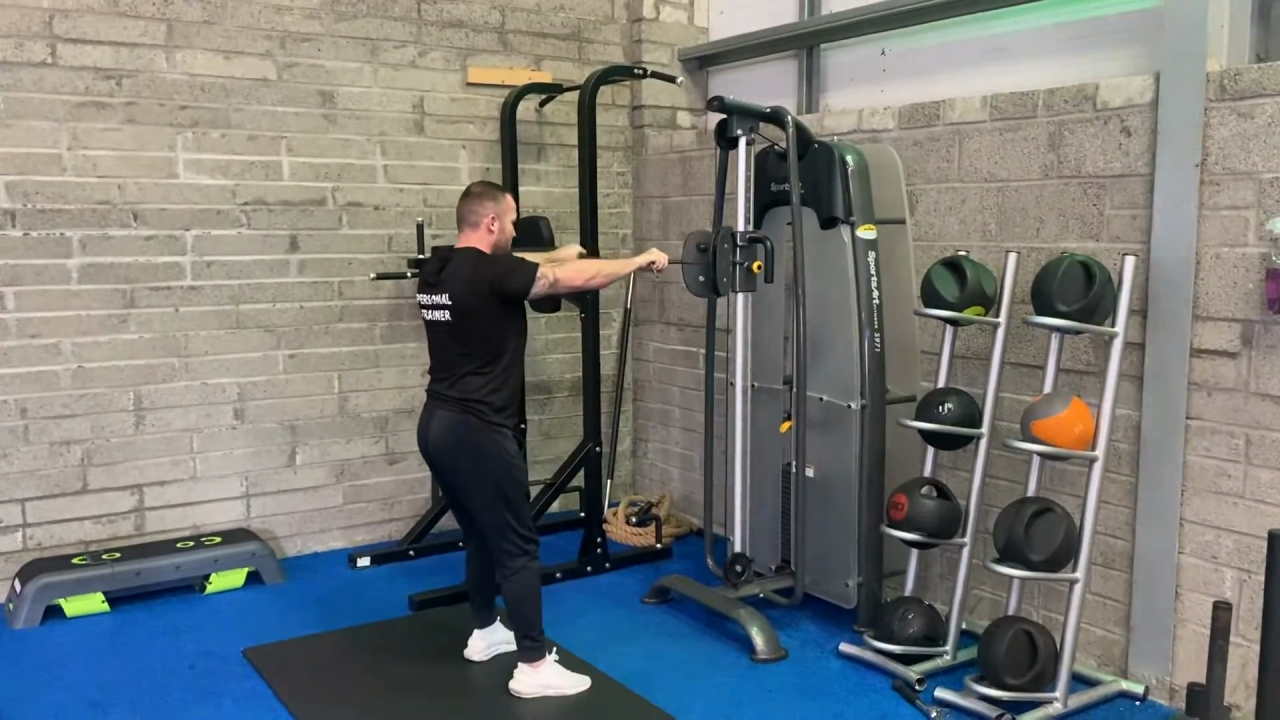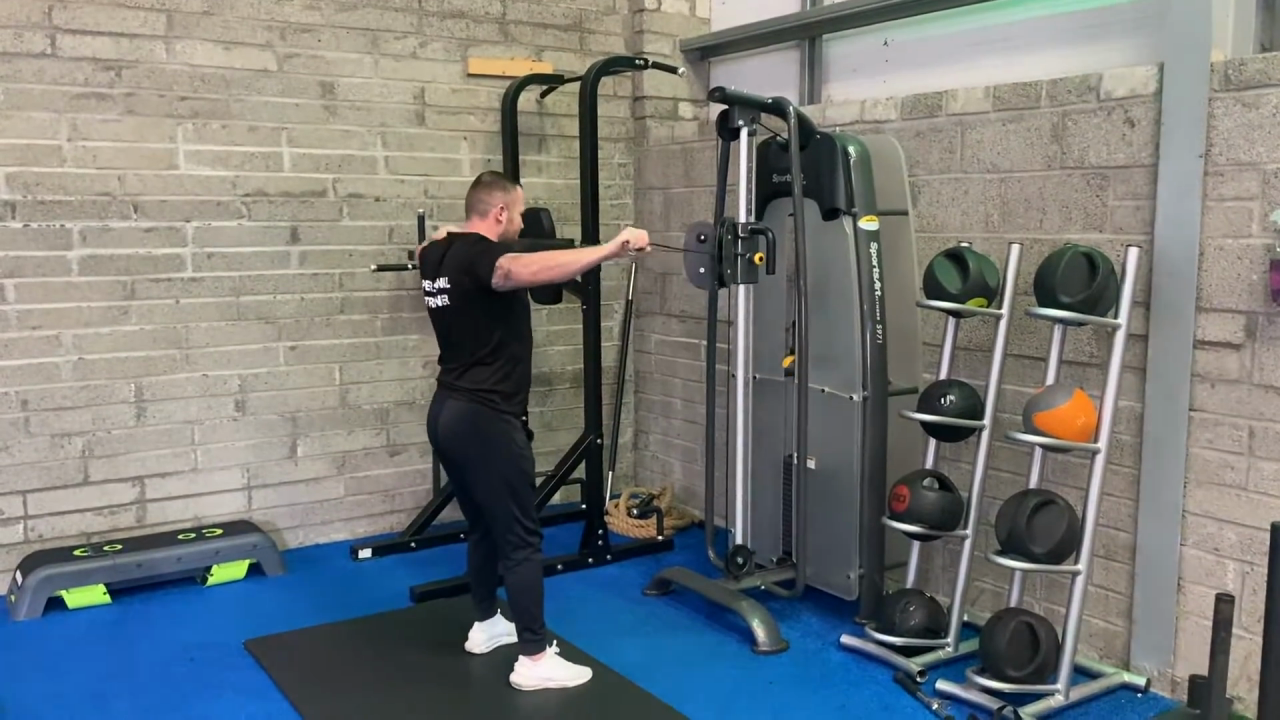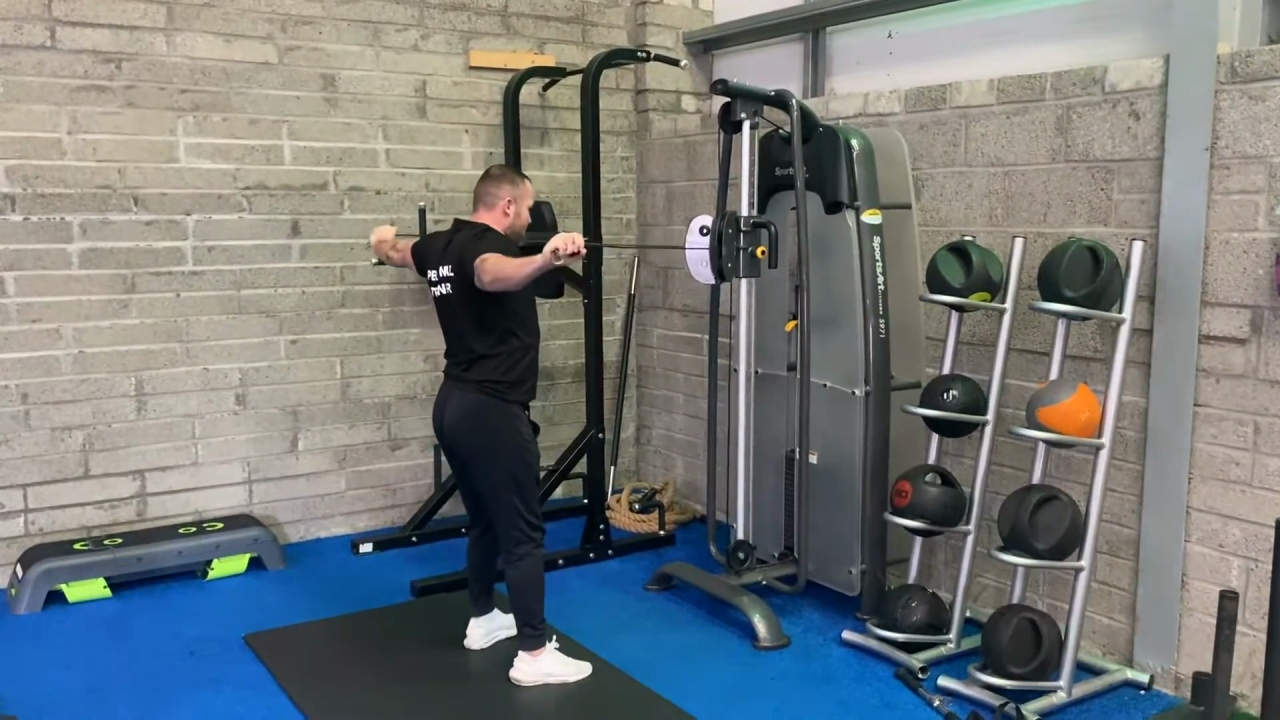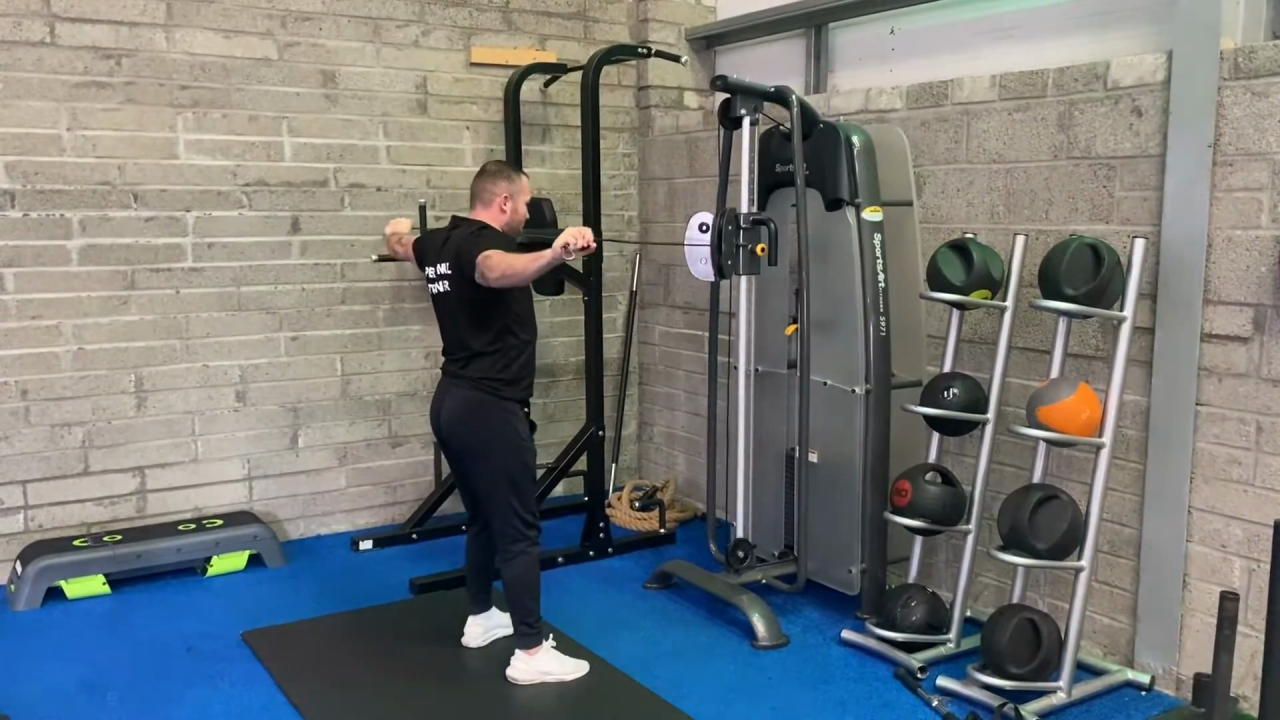
dt=0.5s
person 1, frame 1
left shoulder: (438, 268)
right shoulder: (488, 273)
right elbow: (574, 279)
left wrist: (558, 251)
right wrist: (639, 261)
left hip: (438, 425)
right hip: (477, 432)
left knee: (481, 536)
right knee: (517, 547)
left ankle: (485, 632)
right ankle: (534, 667)
person 1, frame 2
left shoulder: (441, 254)
right shoulder: (481, 257)
right elbow: (527, 269)
right wrist: (609, 249)
left hip: (447, 411)
right hip: (486, 419)
left knee: (484, 527)
right knee: (522, 538)
left ankle: (487, 624)
right ankle: (534, 659)
person 1, frame 3
left shoulder: (441, 246)
right shoulder: (488, 246)
left elbow: (394, 251)
right elbow: (495, 275)
left wrist: (384, 240)
right wrist: (546, 258)
left hip: (455, 404)
right hip: (492, 412)
left knee: (484, 522)
right knee: (523, 534)
left ankle: (483, 620)
right ankle: (534, 654)
person 1, frame 4
left shoulder: (439, 243)
right shoulder: (481, 243)
left elbow: (400, 245)
right elbow: (499, 270)
left wrist: (398, 229)
right wrist: (556, 252)
left hip: (452, 401)
right hip: (490, 410)
left knee: (483, 519)
right knee: (518, 531)
left ankle: (482, 618)
right ankle: (531, 653)
